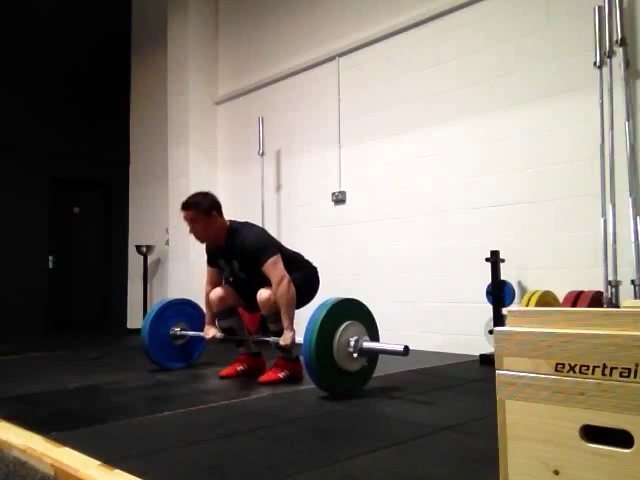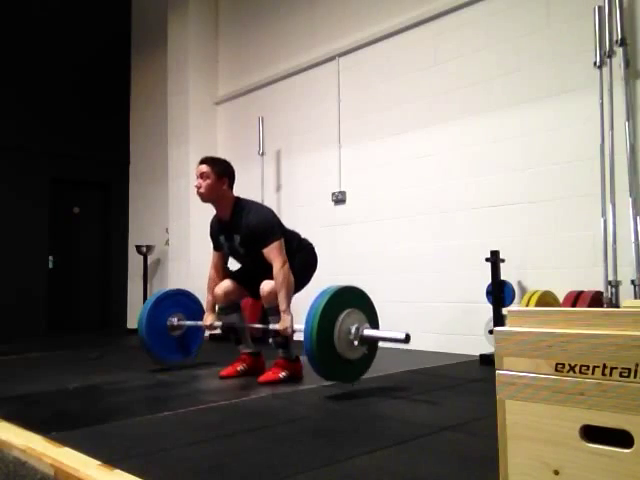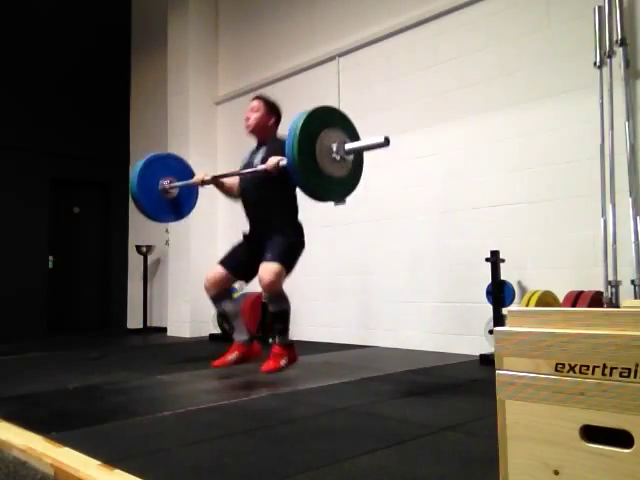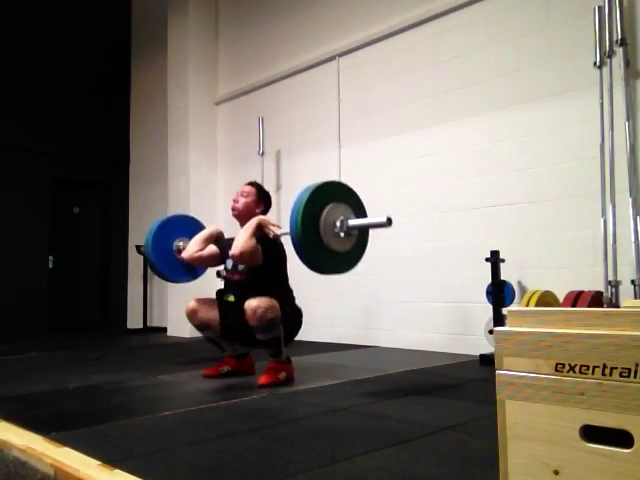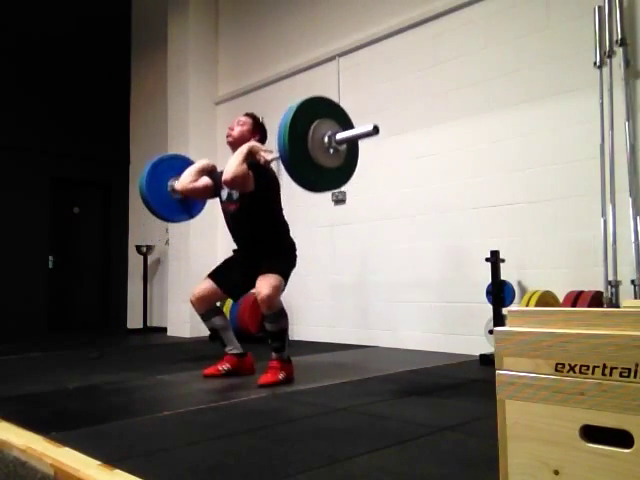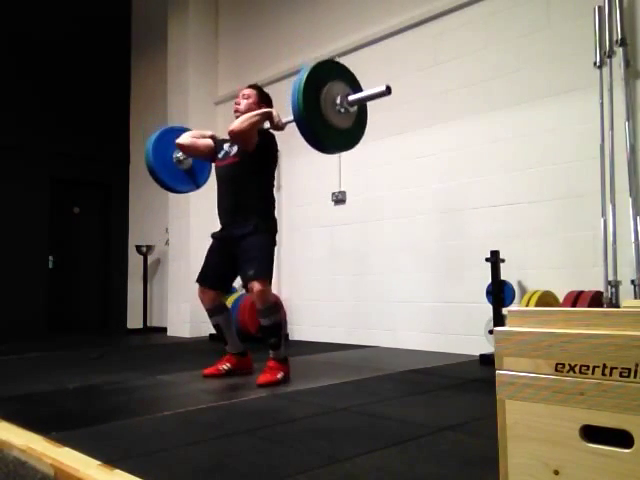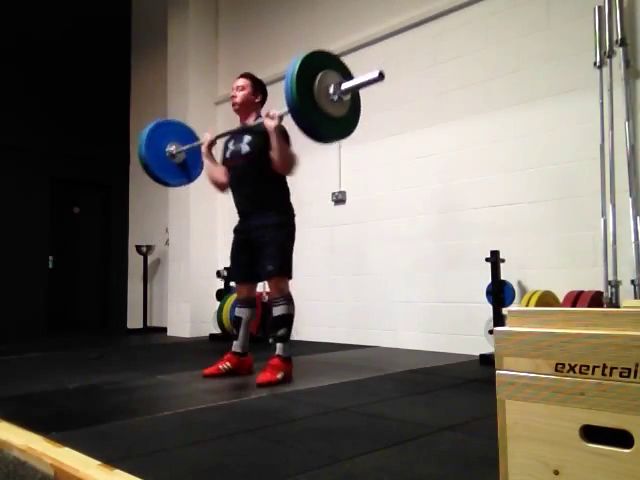
dt=0.7s
person 1, frame 1
left shoulder: (251, 239)
right shoulder: (214, 245)
left elbow: (282, 281)
right elbow: (211, 286)
left wrist: (288, 330)
right wrist: (209, 323)
left hip: (302, 278)
left knee: (266, 297)
right knee: (217, 297)
left ankle: (289, 361)
right ankle: (250, 356)
person 1, frame 2
left shoulder: (256, 218)
right shoulder: (217, 224)
left elbow: (281, 266)
right elbow: (217, 270)
left wrist: (285, 315)
right wrist: (209, 311)
left hip: (298, 258)
left knee: (268, 291)
right knee: (223, 294)
left ankle: (288, 362)
right ankle: (250, 357)
person 1, frame 3
left shoulder: (279, 146)
right shoulder: (254, 153)
right elbow: (238, 190)
left wrist: (279, 164)
right wrist: (213, 181)
left hip: (282, 231)
right hip: (257, 233)
left knee: (269, 278)
right knee: (214, 282)
left ankle: (283, 347)
right ankle: (243, 343)
person 1, frame 4
left shoulder: (267, 242)
right shoulder: (229, 244)
left elbow: (239, 254)
right elbow: (190, 256)
left wrist: (255, 223)
right wrist: (211, 233)
left hip: (282, 318)
right hip: (248, 319)
left knee: (255, 307)
right knee: (193, 308)
left ankle: (281, 364)
right ankle: (238, 357)
person 1, frame 5
left shoulder: (258, 170)
right shoulder: (223, 175)
left elbow: (231, 178)
right elbow: (182, 187)
left wrist: (246, 148)
right wrist: (203, 165)
left hip: (275, 253)
right hip: (246, 254)
left knee: (266, 293)
right knee: (200, 296)
left ankle: (281, 363)
right ankle: (236, 356)
person 1, frame 6
left shoulder: (263, 140)
right shoulder: (223, 144)
left elbow: (236, 130)
right elbow: (183, 142)
left wrist: (266, 115)
right wrist: (209, 135)
left hip: (256, 229)
right hip: (227, 231)
left knee: (259, 289)
right knee: (208, 293)
left ankle: (278, 361)
right ankle: (237, 355)
person 1, frame 7
left shoulder: (269, 129)
right shoulder: (230, 140)
left elbow: (285, 167)
right elbow: (222, 183)
left wrist: (273, 129)
right wrist: (207, 152)
left hip: (273, 219)
right hip: (245, 222)
left knee: (276, 284)
right knee: (243, 289)
left ankle: (281, 360)
right ankle: (238, 355)
